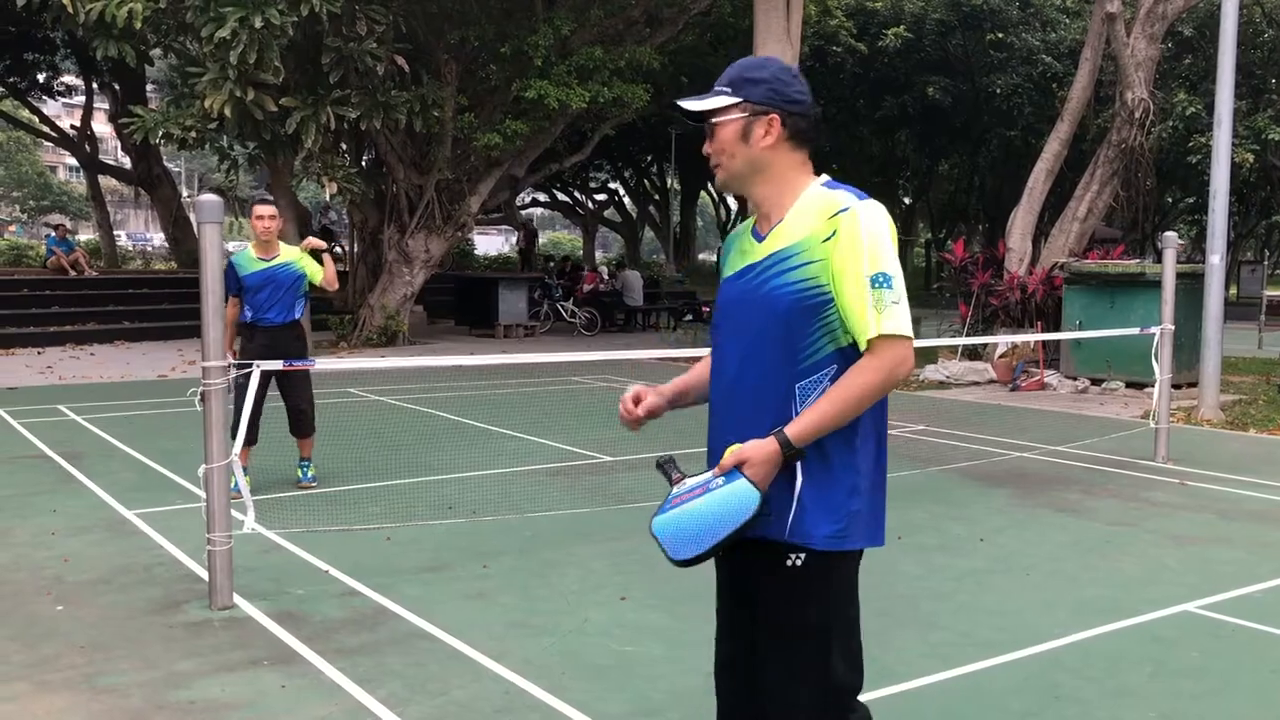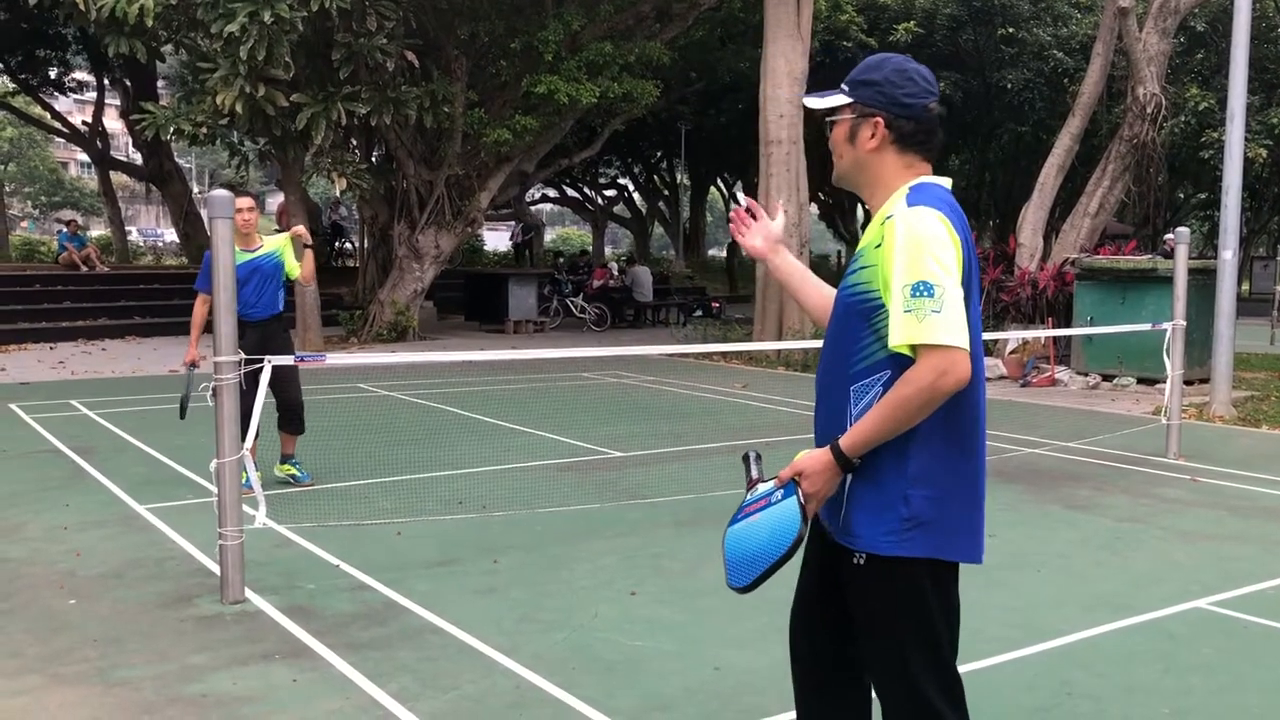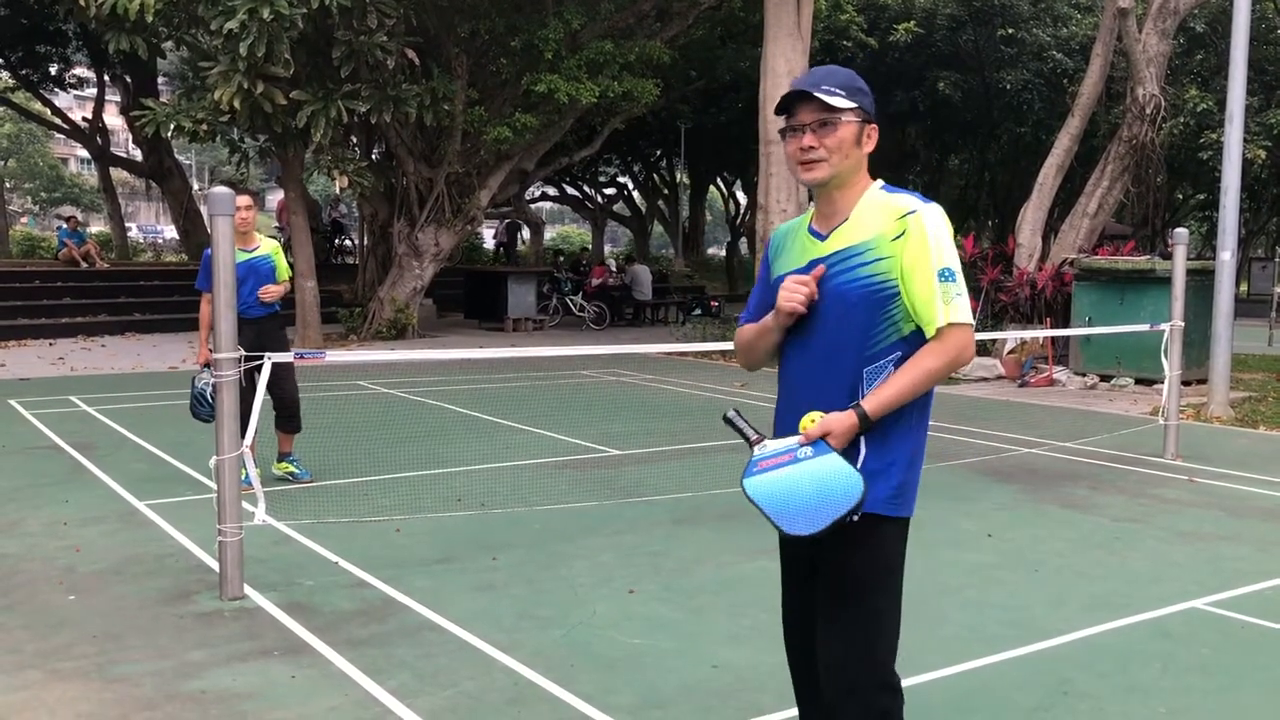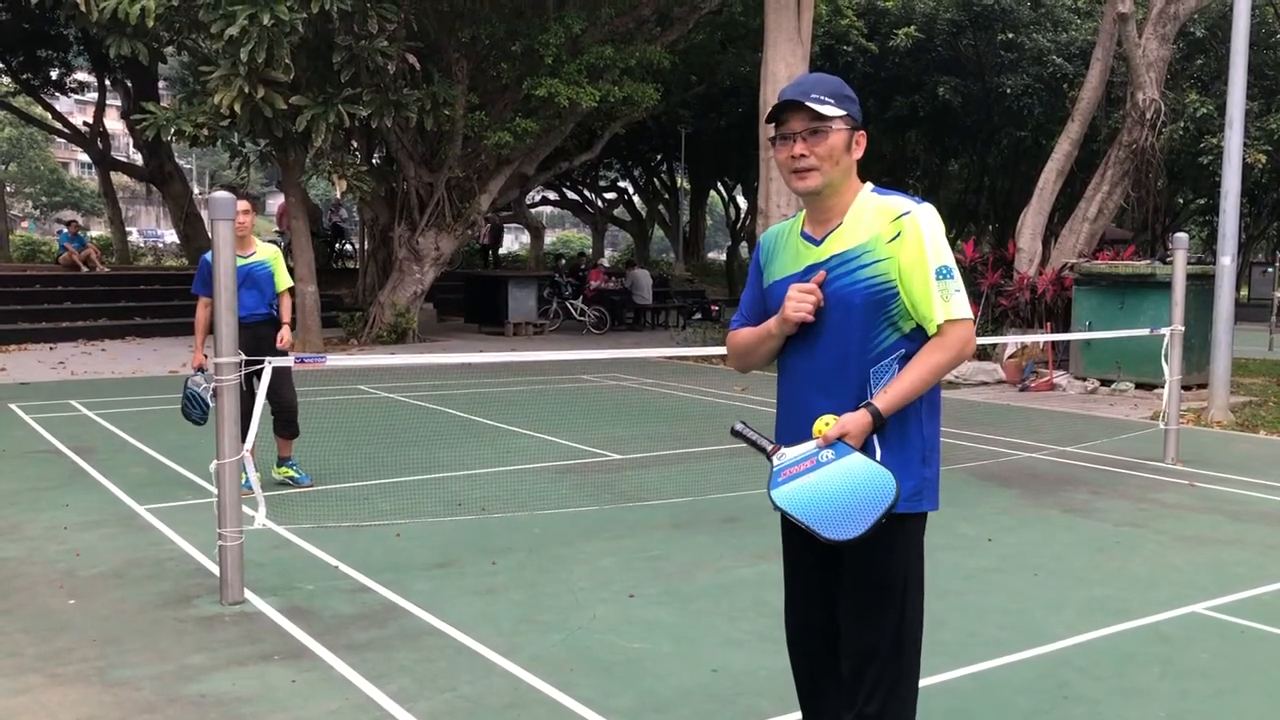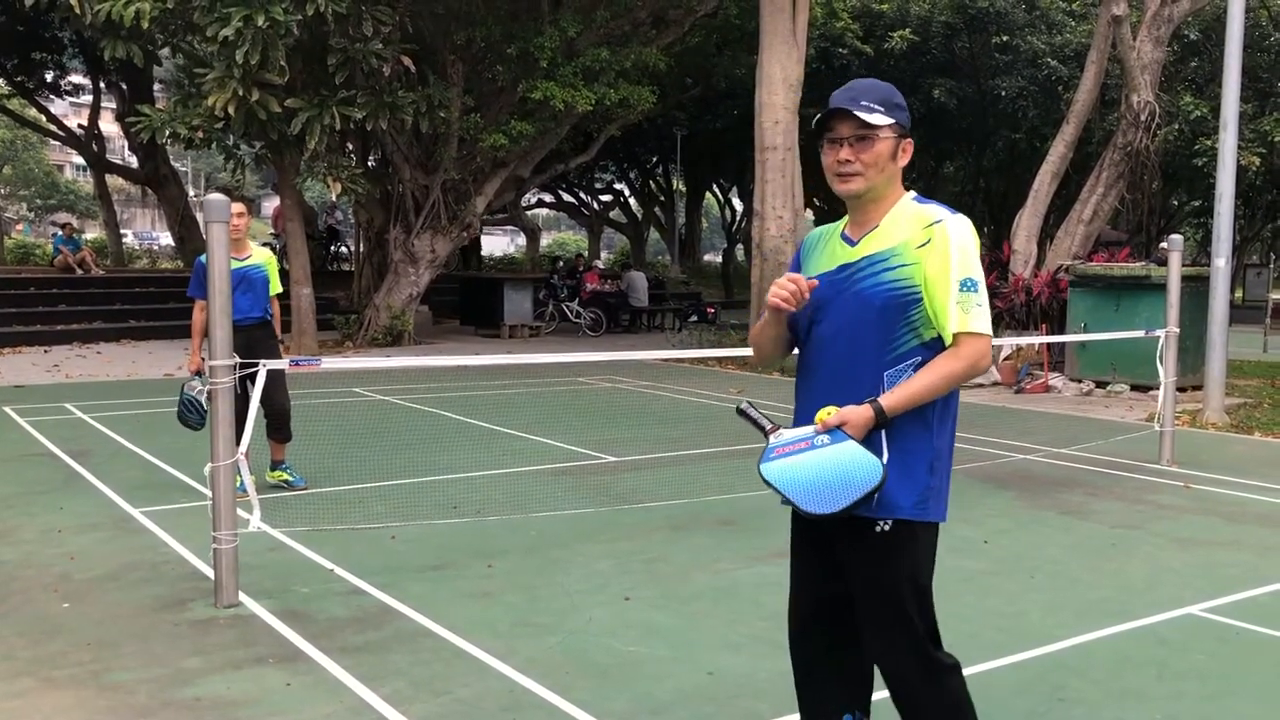
dt=0.7s
person 1, frame 1
left shoulder: (850, 220)
right shoulder: (740, 240)
left elbow: (892, 356)
left wrist: (782, 443)
right wrist: (666, 394)
left hip: (811, 514)
person 1, frame 2
left shoulder: (917, 221)
right shoulder: (897, 221)
left elbow: (947, 367)
left wrist: (838, 455)
right wrist: (773, 255)
left hip: (902, 514)
right hip: (855, 506)
right knee: (818, 646)
person 1, frame 3
left shoulder: (912, 220)
right shoulder: (786, 238)
left elbow: (956, 342)
right elbow: (748, 353)
left wrist: (857, 415)
right wrist: (778, 317)
left hip: (869, 482)
left knee: (856, 662)
right knee: (809, 650)
person 1, frame 4
left shoulder: (905, 221)
right shoulder: (773, 243)
left elbow: (958, 334)
right elbow: (739, 354)
left wrist: (871, 413)
right wrist: (781, 324)
left hip: (885, 481)
left knee: (876, 656)
right knee: (813, 648)
person 1, frame 5
left shoulder: (939, 230)
right shoulder: (814, 244)
left elbow: (974, 349)
right elbow: (766, 351)
left wrist: (875, 409)
right wrist: (777, 312)
left hip: (894, 489)
left knee: (908, 653)
right knee: (818, 645)
person 2, frame 1
left shoulder: (298, 256)
right shoulder: (238, 261)
left elbow: (331, 284)
right elbow: (233, 305)
left wrist: (324, 250)
right wrist: (228, 346)
left hip: (290, 338)
right hip: (255, 340)
left knee: (301, 406)
right knee: (246, 408)
left ankle: (306, 464)
right ankle: (240, 473)
person 2, frame 2
left shoulder: (277, 246)
left elbow: (306, 279)
right elbow: (203, 302)
left wrist: (307, 244)
right wrist: (193, 345)
left hip: (276, 331)
right hip: (241, 334)
left knee: (291, 400)
right knee: (244, 405)
left ankle: (287, 463)
right ankle: (250, 469)
person 2, frame 3
left shoulder: (272, 247)
right shoulder: (214, 255)
left elbow: (285, 281)
right elbow: (207, 302)
left wrist: (280, 289)
right wrist: (203, 346)
left hip: (271, 328)
right hip: (237, 332)
left knee: (287, 397)
right knee: (242, 403)
left ankle: (285, 461)
right ankle: (248, 466)
person 2, frame 4
left shoulder: (272, 253)
right shoulder: (212, 260)
left elbow: (284, 295)
right elbow: (204, 306)
left wrist: (286, 327)
right wrist: (198, 349)
left hip: (269, 334)
right hip: (234, 337)
left knee: (286, 401)
right knee: (241, 407)
left ankle: (284, 465)
right ankle: (248, 471)
person 2, frame 5
left shoulder: (266, 257)
right shoulder: (207, 262)
right elbow: (201, 309)
left wrist: (278, 340)
right wrist: (195, 353)
left hip: (262, 337)
right hip: (228, 341)
left knee: (279, 405)
right knee: (235, 411)
left ankle: (278, 468)
right ankle: (242, 474)
